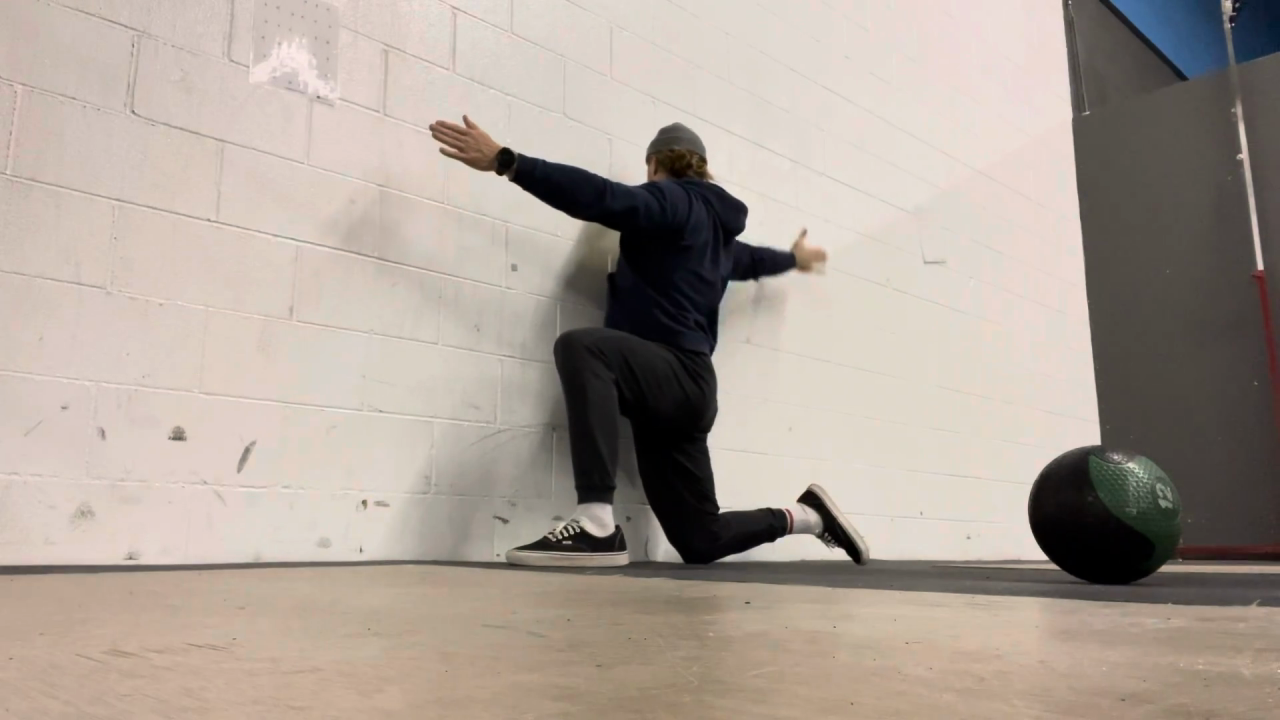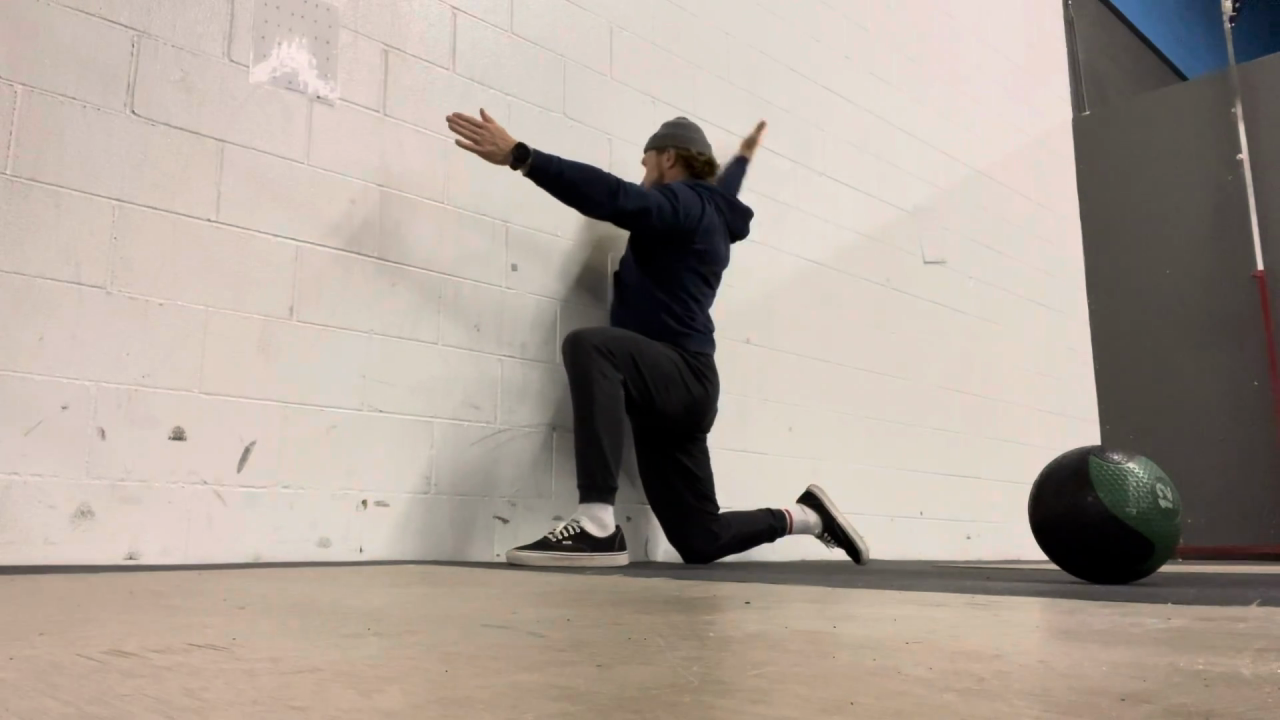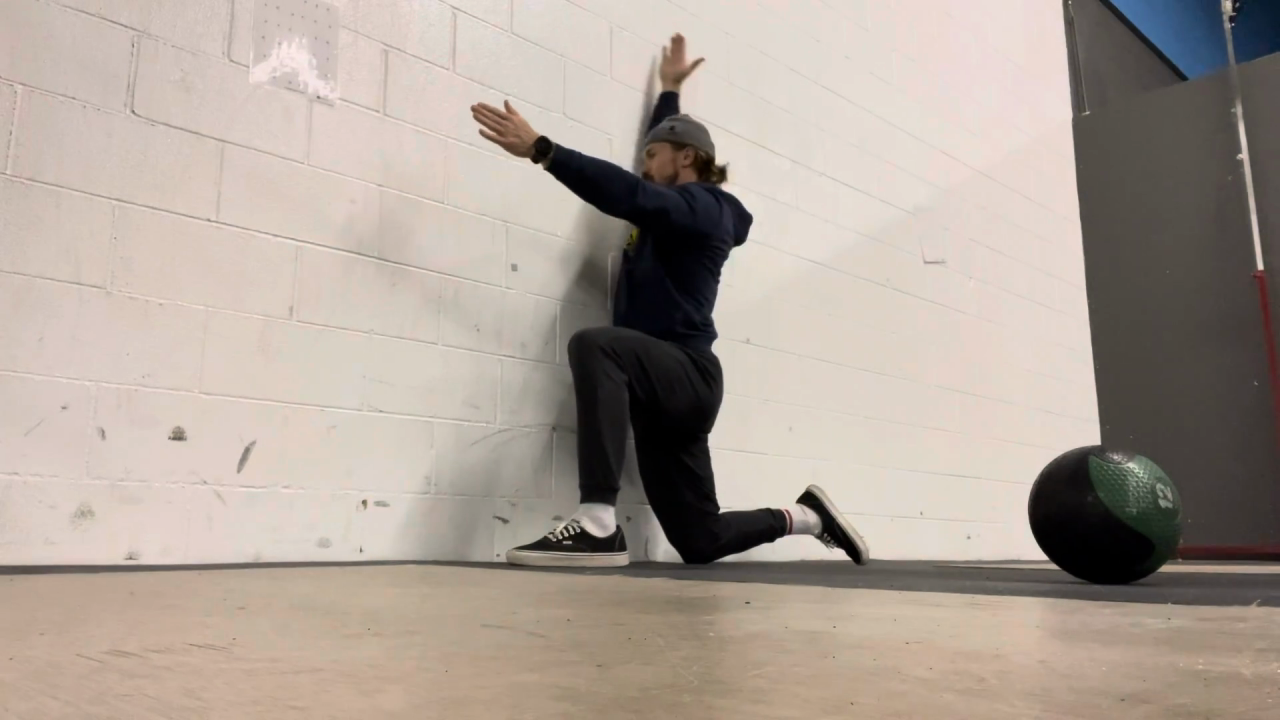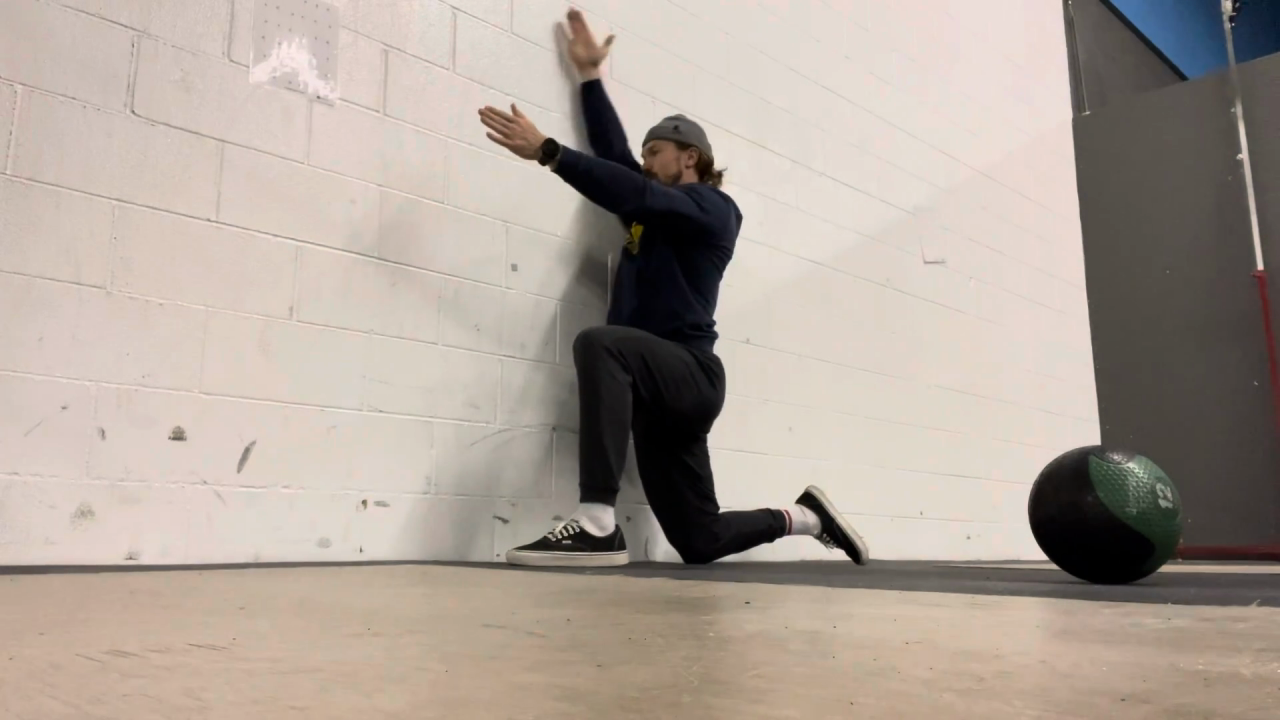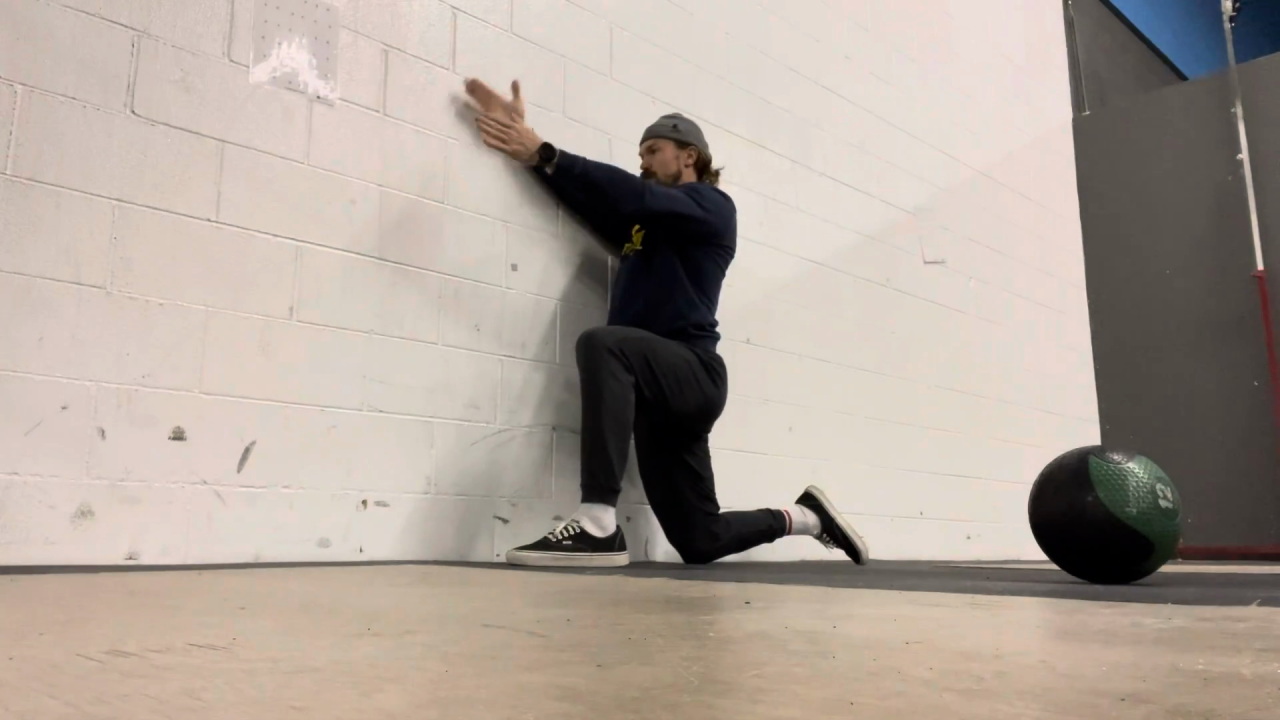
dt=0.3s
person 1, frame 1
left shoulder: (672, 202)
right shoulder: (715, 225)
left elbow: (599, 198)
right elbow: (749, 260)
left wrist: (504, 160)
right wrist: (794, 259)
left hip: (678, 377)
right hip: (682, 387)
right knee: (700, 542)
left ankle: (596, 526)
right ankle: (806, 516)
person 1, frame 2
left shoulder: (684, 206)
right shoulder: (704, 212)
left elbow: (612, 197)
right elbow: (719, 194)
left wrist: (519, 155)
right wrist: (743, 158)
left hip: (682, 378)
right hip: (676, 385)
right knee: (700, 541)
left ankle: (597, 528)
right ankle: (806, 516)
person 1, frame 3
left shoulder: (702, 209)
right shoulder: (685, 210)
left elbow: (628, 194)
left wrist: (538, 148)
right wrist: (669, 90)
left hip: (685, 378)
right hip: (672, 387)
right knee: (701, 541)
left ankle: (598, 526)
right ankle: (806, 516)
person 1, frame 4
left shoulder: (711, 209)
right shoulder: (653, 218)
left elbow: (632, 192)
right elbow: (613, 158)
left wrist: (546, 150)
right wrist: (590, 76)
left hip: (689, 376)
right hip: (664, 390)
left knee: (600, 345)
right knee: (700, 540)
left ankle: (597, 525)
right ankle: (806, 516)
person 1, frame 5
left shoulder: (711, 208)
right shoulder: (645, 221)
left elbow: (631, 195)
right elbow: (590, 194)
left wrist: (542, 154)
right wrist: (527, 140)
left hip: (692, 375)
right hip: (661, 385)
left knee: (600, 345)
right knee: (700, 541)
left ankle: (598, 527)
right ankle: (807, 517)
